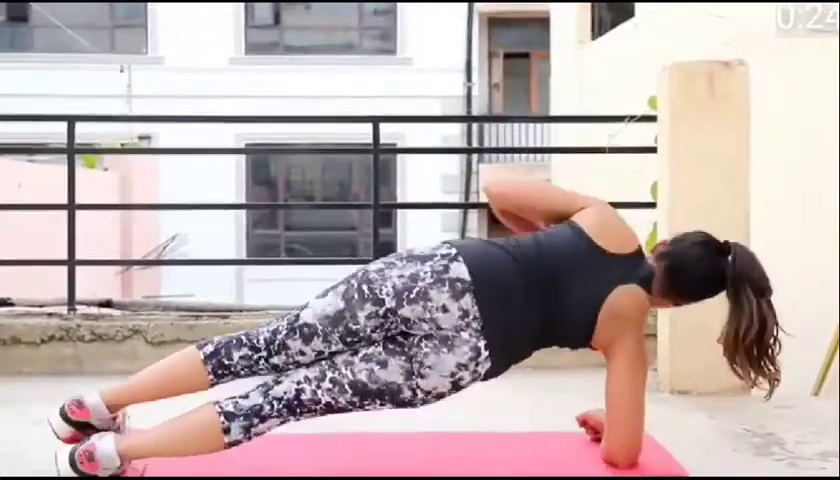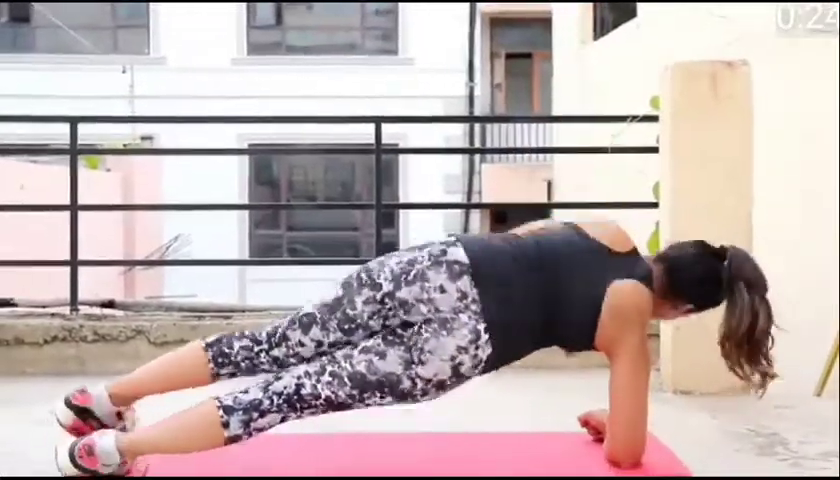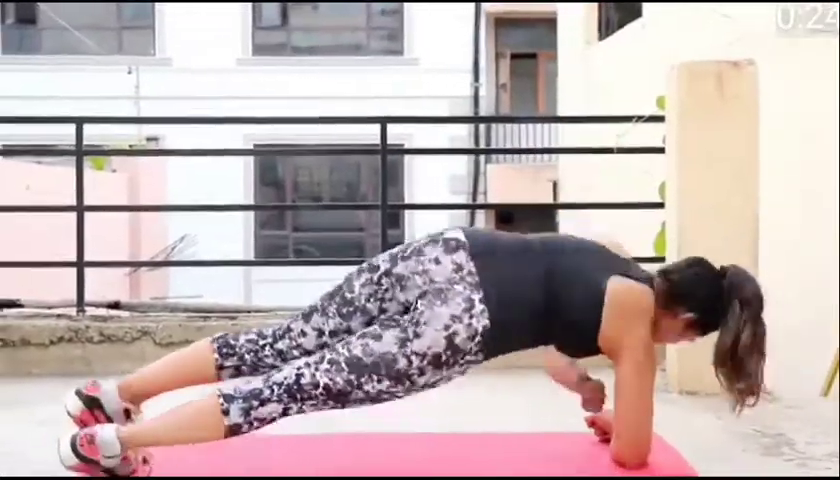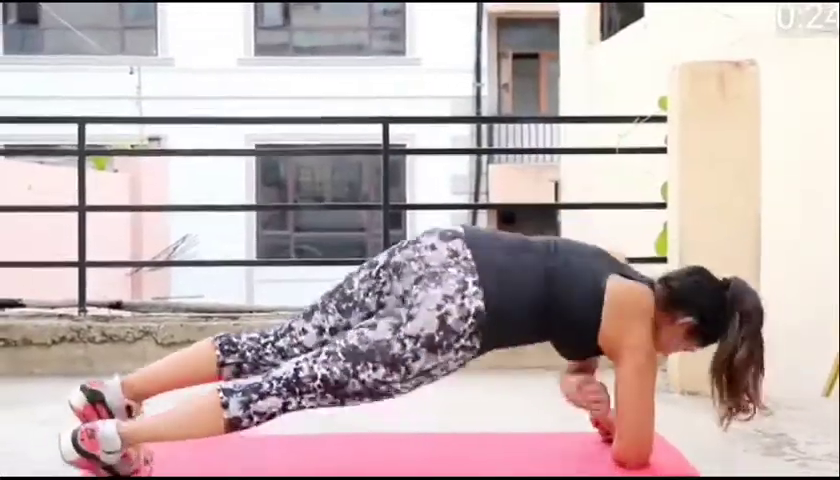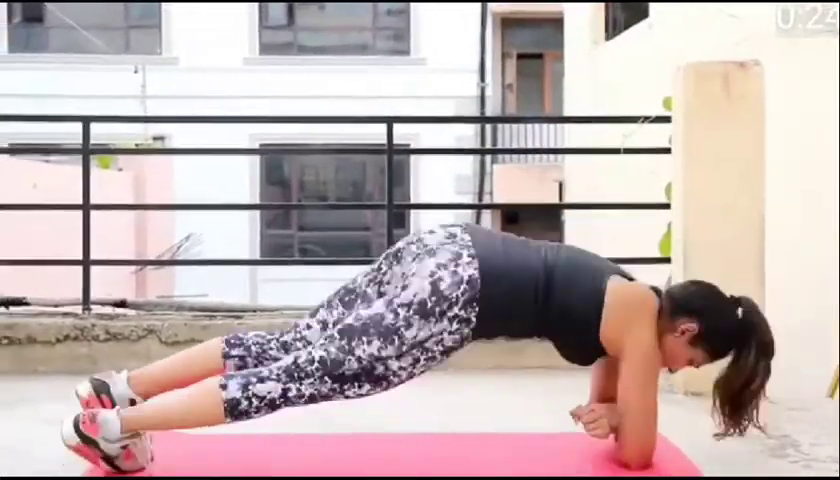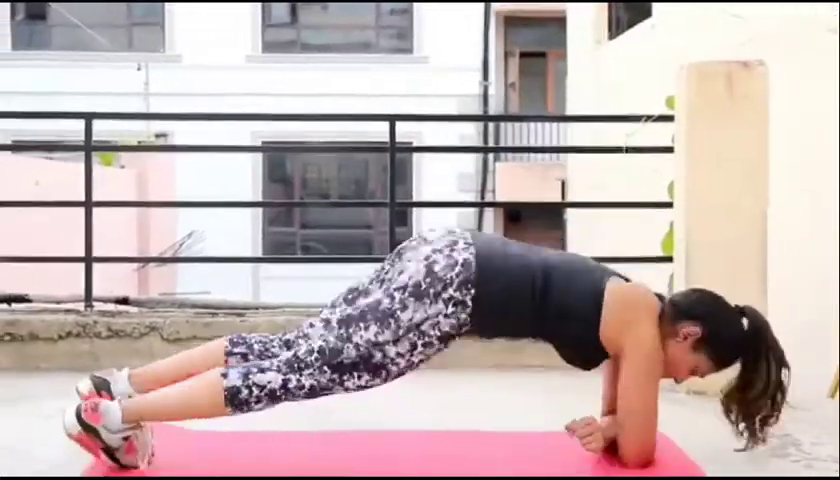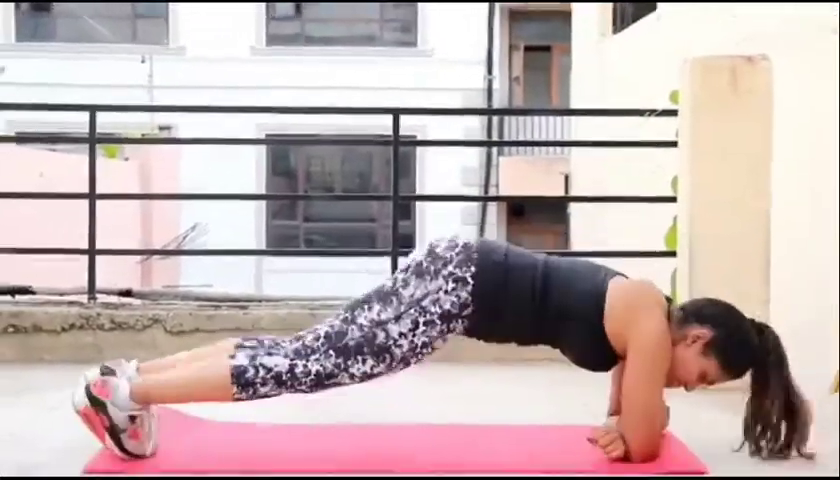
dt=0.1s
person 1, frame 1
left shoulder: (606, 224)
right shoulder: (630, 323)
left elbow: (499, 194)
left hip: (438, 273)
right hip: (460, 351)
left knee: (264, 347)
right knee: (288, 397)
left ankle: (95, 406)
person 1, frame 2
left shoulder: (606, 234)
right shoulder: (633, 323)
left hip: (431, 264)
right hip: (452, 340)
left knee: (270, 346)
right knee: (293, 393)
left ankle: (103, 397)
person 1, frame 3
left shoulder: (609, 252)
right shoulder: (639, 329)
left wrist: (568, 370)
right wrist: (613, 422)
left hip: (443, 254)
right hip: (458, 317)
left knee: (275, 347)
right knee: (298, 386)
left ankle: (114, 394)
person 1, frame 4
left shoulder: (622, 287)
right shoulder: (639, 325)
left wrist: (585, 385)
right wrist: (615, 417)
left hip: (440, 249)
right hip: (451, 302)
left knee: (282, 346)
right knee: (302, 384)
left ankle: (117, 390)
person 1, frame 5
left shoulder: (625, 293)
right shoulder: (644, 326)
left elbow: (605, 402)
left wrist: (605, 411)
left hip: (444, 246)
right hip: (457, 284)
left knee: (289, 347)
right knee: (306, 375)
left ankle: (125, 384)
person 1, frame 6
left shoulder: (630, 311)
right shoulder: (644, 322)
left elbow: (618, 418)
right elbow: (636, 450)
left wrist: (609, 423)
right wrist: (620, 427)
left hip: (450, 260)
right hip: (453, 278)
left knee: (296, 350)
right knee: (301, 372)
left ankle: (126, 381)
right ankle: (119, 410)
person 1, frame 7
left shoulder: (639, 312)
right shoulder: (650, 322)
left elbow: (627, 422)
right elbow: (642, 447)
left wrist: (620, 425)
right wrist: (637, 425)
left hip: (465, 268)
right hip: (462, 275)
left knee: (308, 351)
right knee: (314, 362)
left ankle: (136, 374)
right ankle: (127, 393)
